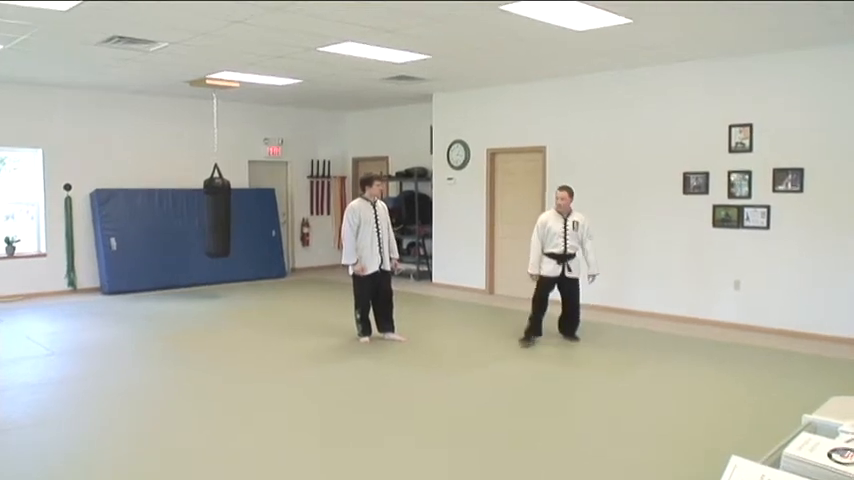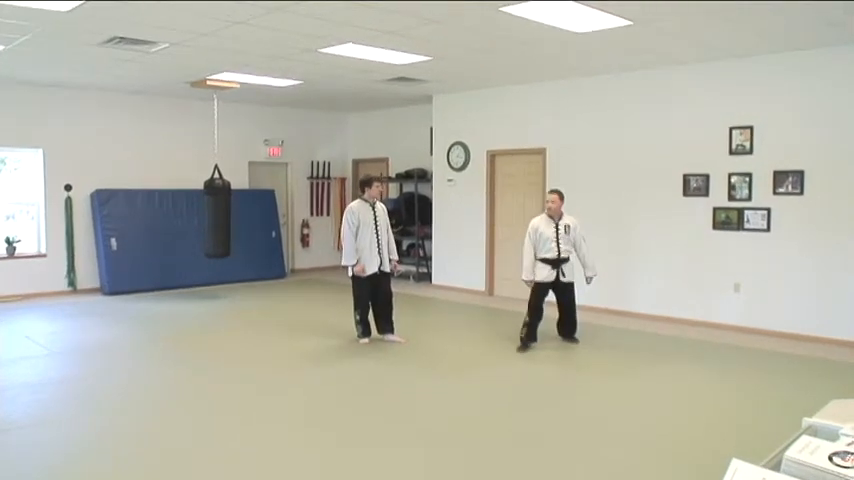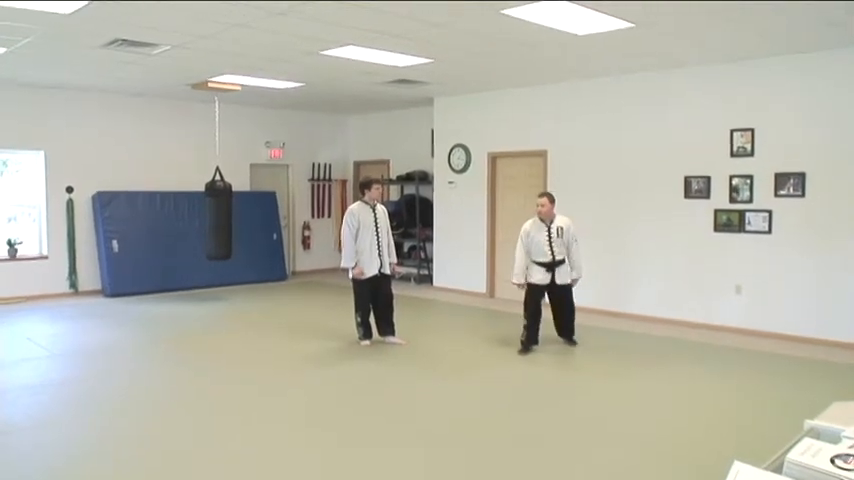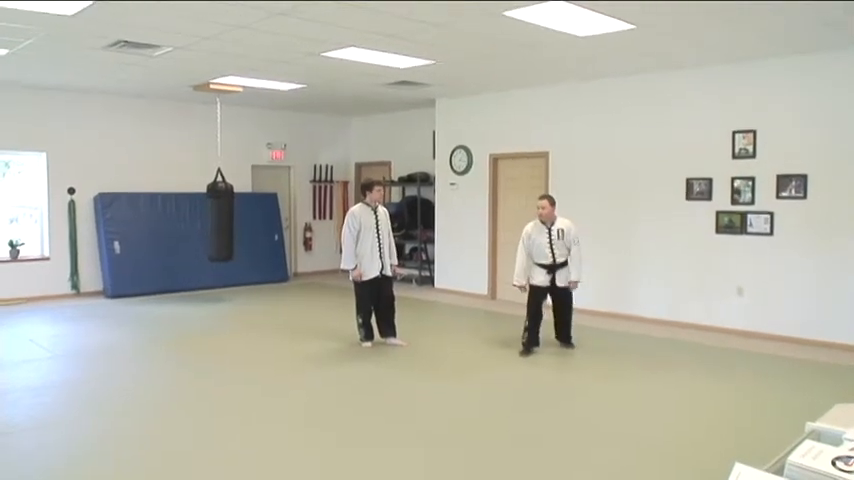
dt=0.2s
person 1, frame 1
left shoulder: (382, 206)
right shoulder: (354, 208)
left elbow: (388, 232)
right elbow: (348, 236)
left wrist: (393, 256)
right wrist: (354, 261)
left hip: (382, 262)
right hip: (364, 263)
left knee: (385, 297)
right knee: (363, 300)
left ankle: (387, 330)
right ankle: (364, 332)
person 1, frame 2
left shoulder: (381, 208)
right shoulder: (353, 209)
left elbow: (388, 233)
right elbow: (348, 237)
left wrist: (393, 258)
right wrist: (354, 262)
left hip: (382, 263)
right hip: (363, 264)
left knee: (384, 298)
right knee: (362, 301)
left ankle: (386, 331)
right ankle: (363, 333)
person 1, frame 3
left shoulder: (382, 210)
right shoulder: (354, 211)
left elbow: (388, 236)
right elbow: (348, 239)
left wrist: (392, 260)
right wrist: (353, 265)
left hip: (382, 265)
right hip: (363, 267)
left knee: (385, 300)
right knee: (363, 303)
left ankle: (387, 333)
right ankle: (365, 335)
person 1, frame 4
left shoulder: (383, 212)
right shoulder: (355, 213)
right elbow: (348, 241)
left wrist: (393, 262)
right wrist: (352, 267)
left hip: (383, 267)
right hip: (364, 268)
left knee: (387, 302)
right knee: (365, 305)
left ankle: (389, 335)
right ankle: (366, 337)
person 2, frame 1
left shoulder: (580, 219)
right shoulder: (545, 218)
left elbow: (587, 245)
right elbow: (536, 243)
left wrist: (592, 268)
right wrist: (533, 268)
left hip: (570, 266)
right hip: (549, 264)
left knee: (572, 302)
right knee: (540, 299)
left ankle: (568, 331)
right ankle: (531, 333)
person 2, frame 2
left shoulder: (571, 222)
right shoulder: (536, 223)
left elbow: (581, 247)
right elbow: (529, 249)
left wrist: (589, 270)
right wrist: (527, 274)
left hip: (564, 270)
right hip: (543, 270)
left knee: (568, 305)
right knee: (535, 305)
left ankle: (567, 333)
right ankle: (527, 339)
person 2, frame 3
left shoulder: (565, 223)
right shoulder: (528, 226)
left elbow: (573, 249)
right elbow: (521, 252)
left wrist: (576, 273)
right wrist: (519, 277)
left hip: (560, 272)
right hip: (537, 273)
left knee: (566, 306)
right knee: (532, 308)
left ankle: (567, 335)
right ankle: (528, 342)
person 2, frame 4
left shoulder: (567, 226)
right shoulder: (530, 229)
left elbow: (575, 252)
right elbow: (523, 255)
left wrist: (575, 276)
right wrist: (520, 279)
left hip: (562, 274)
right hip: (539, 275)
left knee: (564, 309)
right knee: (533, 310)
left ankle: (564, 338)
right ankle: (529, 344)
